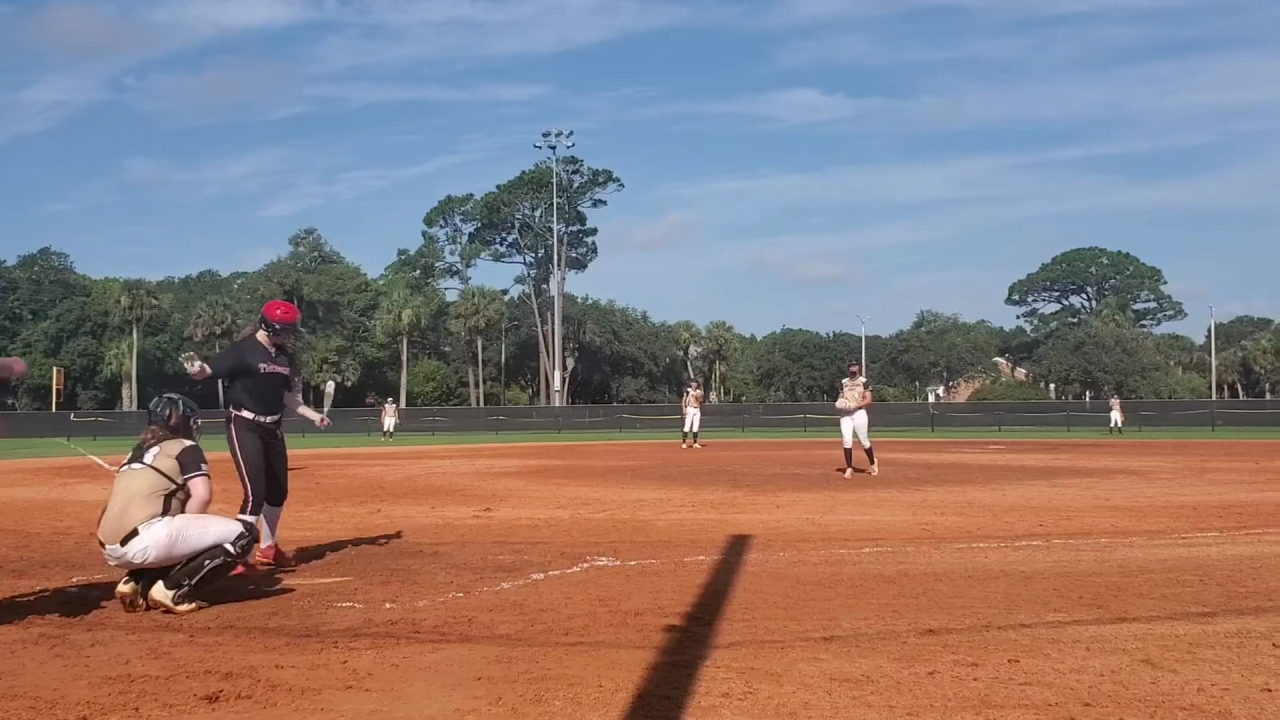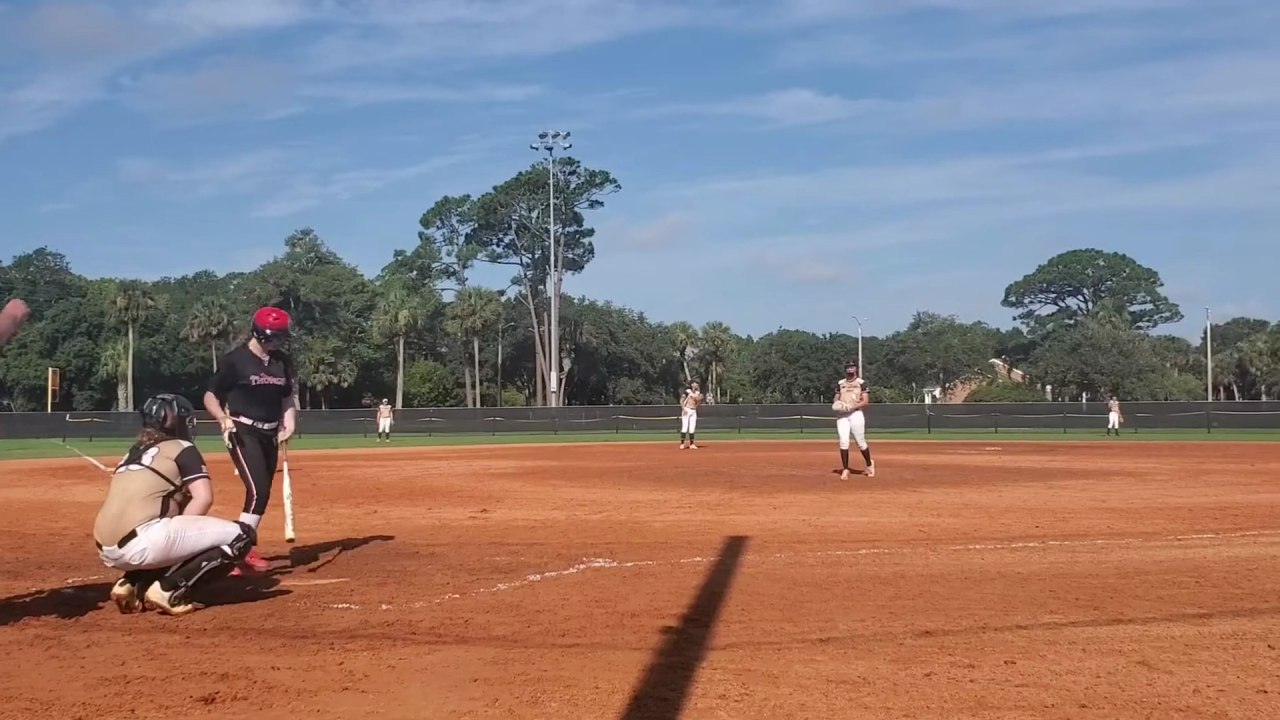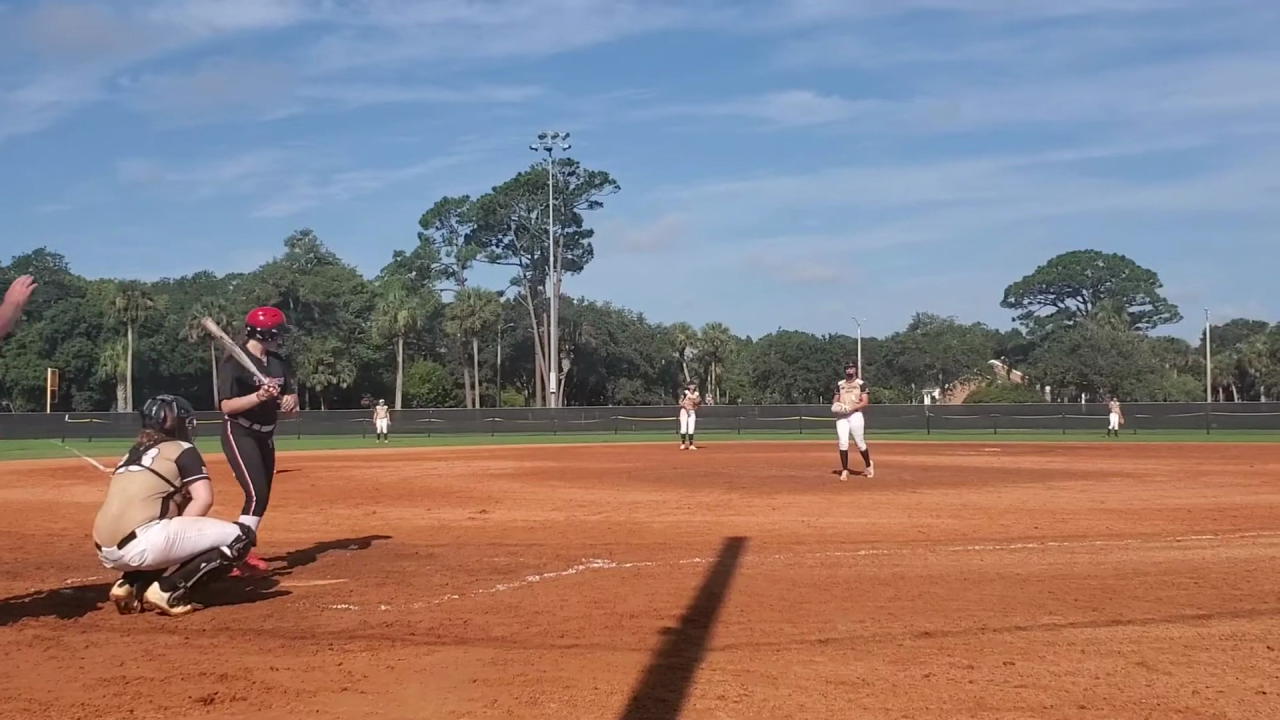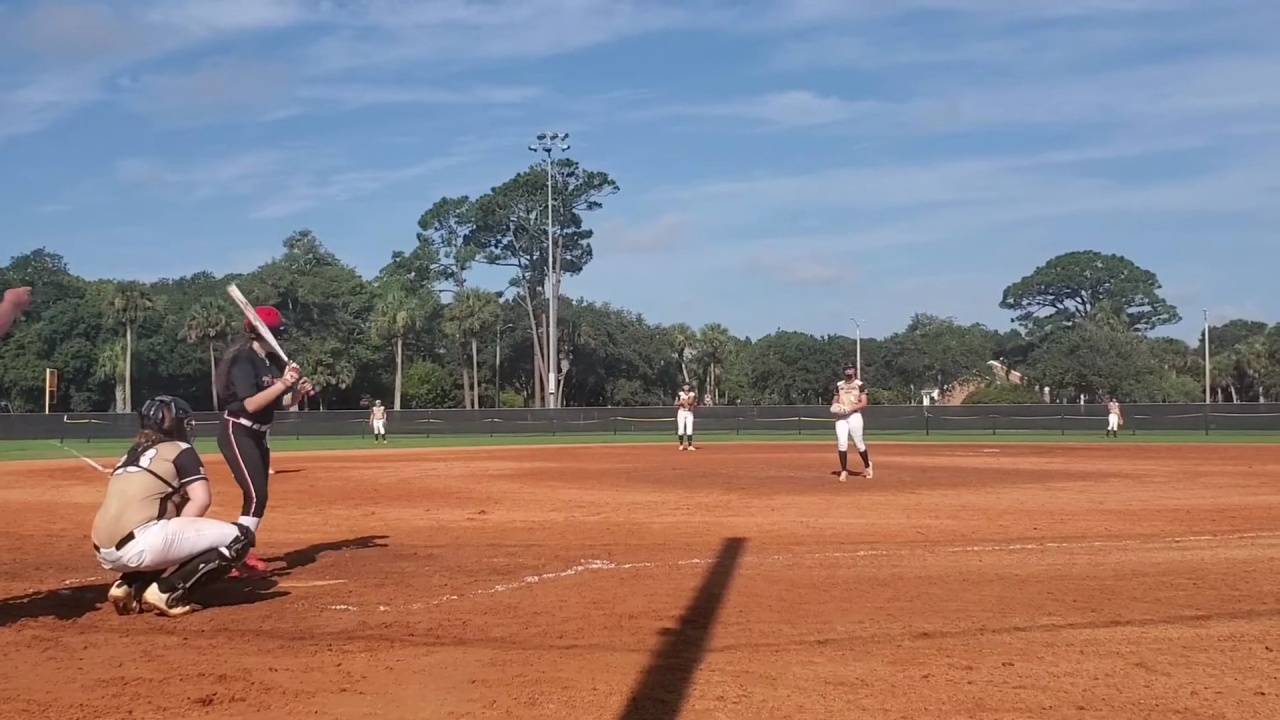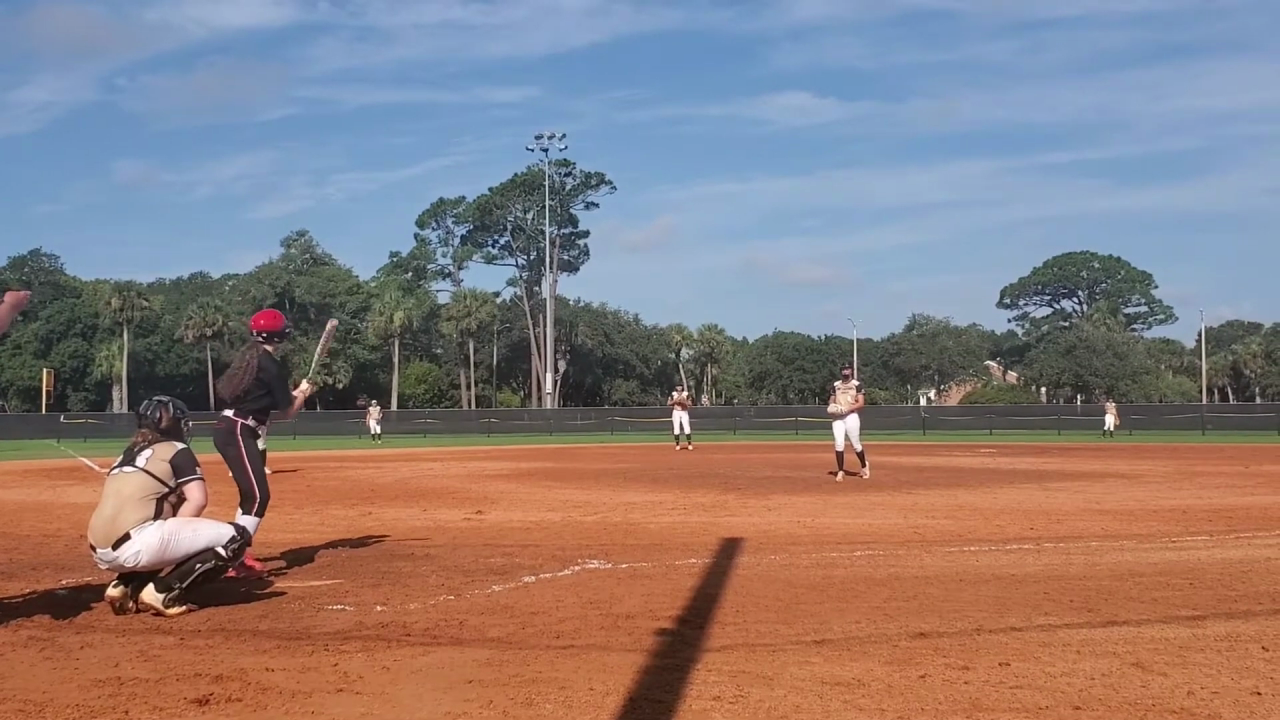
dt=0.3s
person 1, frame 1
left shoulder: (286, 355)
right shoulder: (243, 350)
right elbow: (207, 371)
left wrist: (312, 414)
right wrist: (196, 368)
left hip: (273, 428)
right hip: (245, 426)
left knee: (279, 490)
right knee: (256, 492)
left ankle: (267, 547)
person 1, frame 2
left shoulder: (282, 361)
right shoulder: (235, 360)
left elbow: (288, 399)
right elbow: (210, 394)
left wrist: (289, 426)
right wrist: (224, 420)
left hip: (270, 434)
right hip: (244, 433)
left knee: (262, 493)
right knee: (258, 492)
person 1, frame 3
left shoulder: (278, 362)
right shoulder: (236, 362)
left elbow: (288, 401)
right elbow: (226, 406)
left wrist: (289, 401)
right wrist: (260, 395)
left hip: (265, 436)
right hip: (240, 434)
left knee: (262, 496)
right knee: (256, 494)
person 1, frame 4
left shoulder: (273, 361)
right shoulder: (243, 360)
left elbow: (284, 403)
right elbow: (250, 404)
left wrist: (299, 390)
right wrist: (282, 384)
left hip: (257, 435)
right hip: (237, 433)
left knee: (258, 496)
right knee: (256, 495)
person 1, frame 5
left shoulder: (251, 357)
right shoulder: (271, 365)
right elbow: (287, 412)
left wrist: (296, 393)
right wrist: (302, 394)
left hip: (233, 430)
right hip: (237, 433)
left knee: (251, 495)
right knee: (258, 496)
right ankle: (235, 560)
person 2, frame 1
left shoulder: (139, 451)
right shoulder: (184, 447)
right elbow: (202, 495)
right wrist: (182, 533)
left hip: (111, 548)
right hip: (143, 539)
right knee: (243, 532)
left ankle: (136, 583)
right ankle: (172, 589)
person 2, frame 2
left shoulder: (135, 452)
right shoulder: (182, 448)
right elbow: (203, 498)
right wrist: (179, 534)
left hip: (107, 549)
right hip: (140, 542)
right knee: (241, 535)
left ankle: (132, 586)
right ankle: (168, 590)
person 2, frame 3
left shoulder: (134, 453)
right shoulder: (182, 449)
right elbow: (204, 498)
right wrist: (179, 534)
left hip: (107, 550)
right hip: (140, 542)
right knee: (240, 536)
left ankle: (130, 585)
right ankle: (167, 591)
person 2, frame 4
left shoulder: (133, 453)
right shoulder: (179, 450)
right elbow: (201, 499)
right wrist: (177, 536)
left hip: (105, 551)
right hip: (138, 544)
right knee: (239, 537)
left ankle: (128, 586)
right ankle: (166, 592)
person 2, frame 5
left shoulder: (129, 453)
right shoulder: (176, 450)
right elbow: (197, 500)
right wrist: (173, 535)
left hip: (101, 552)
right hip: (134, 544)
right knee: (235, 537)
left ankle: (124, 586)
right ankle: (162, 592)
